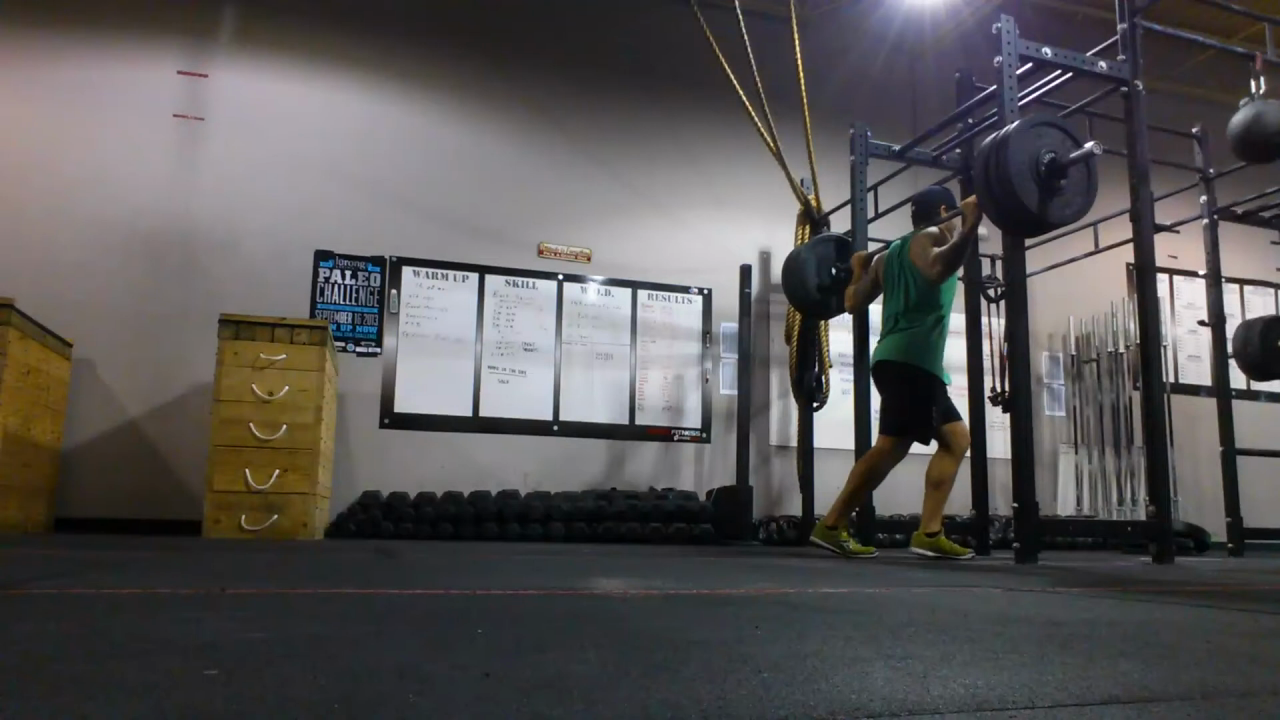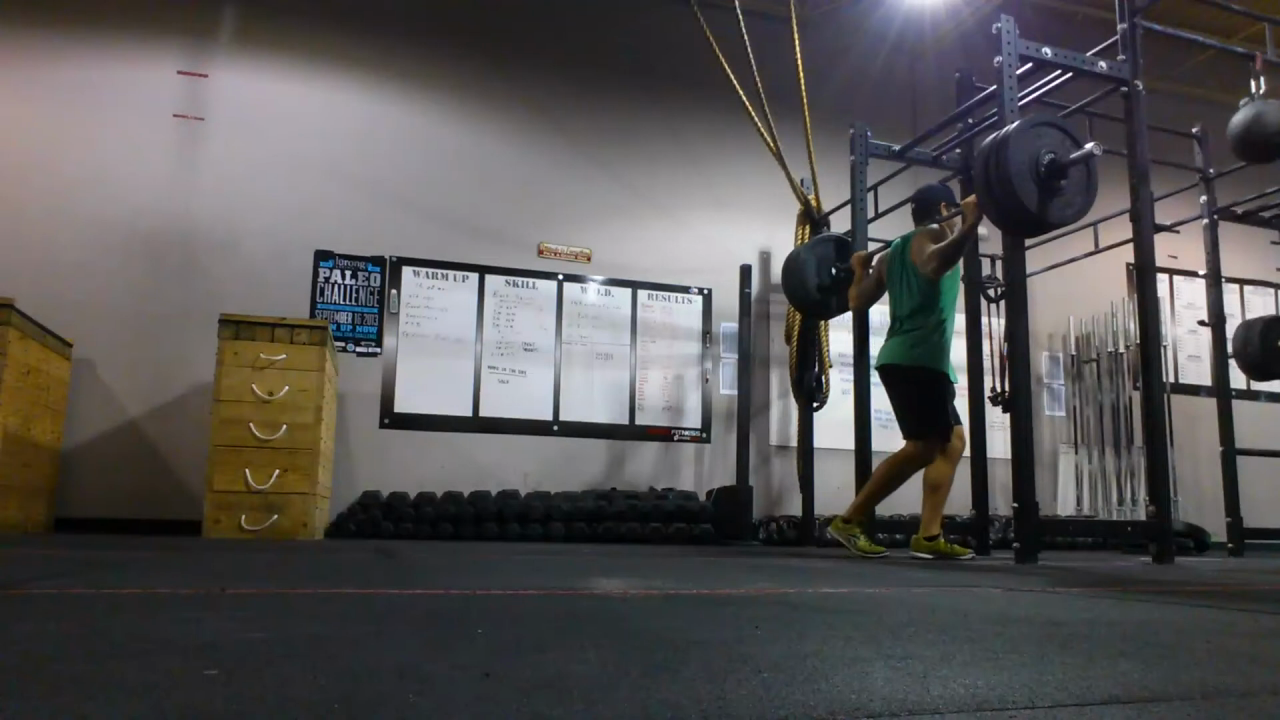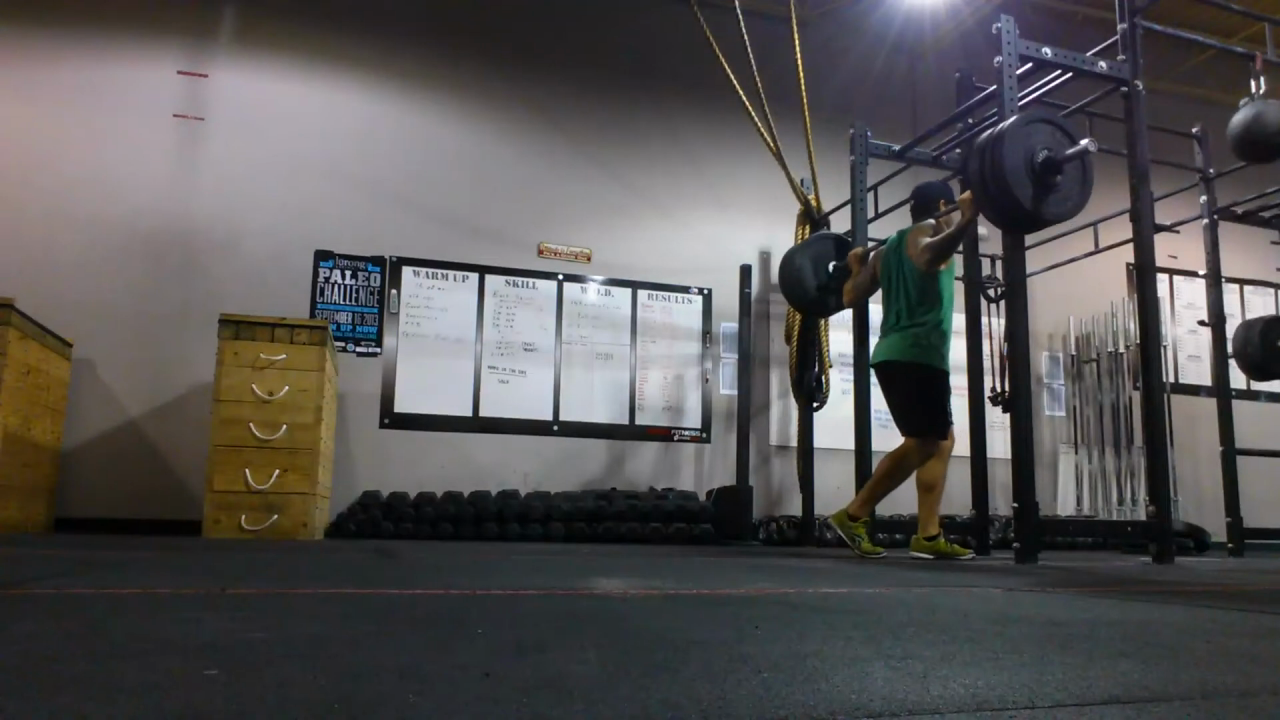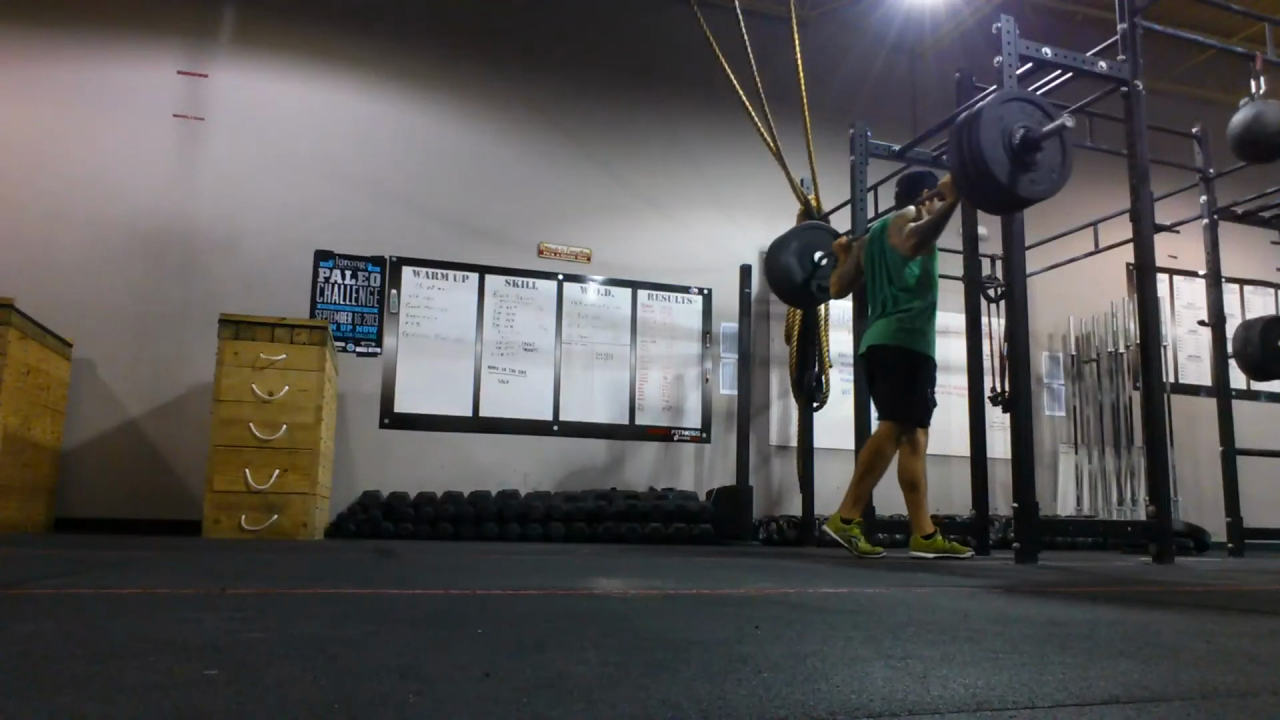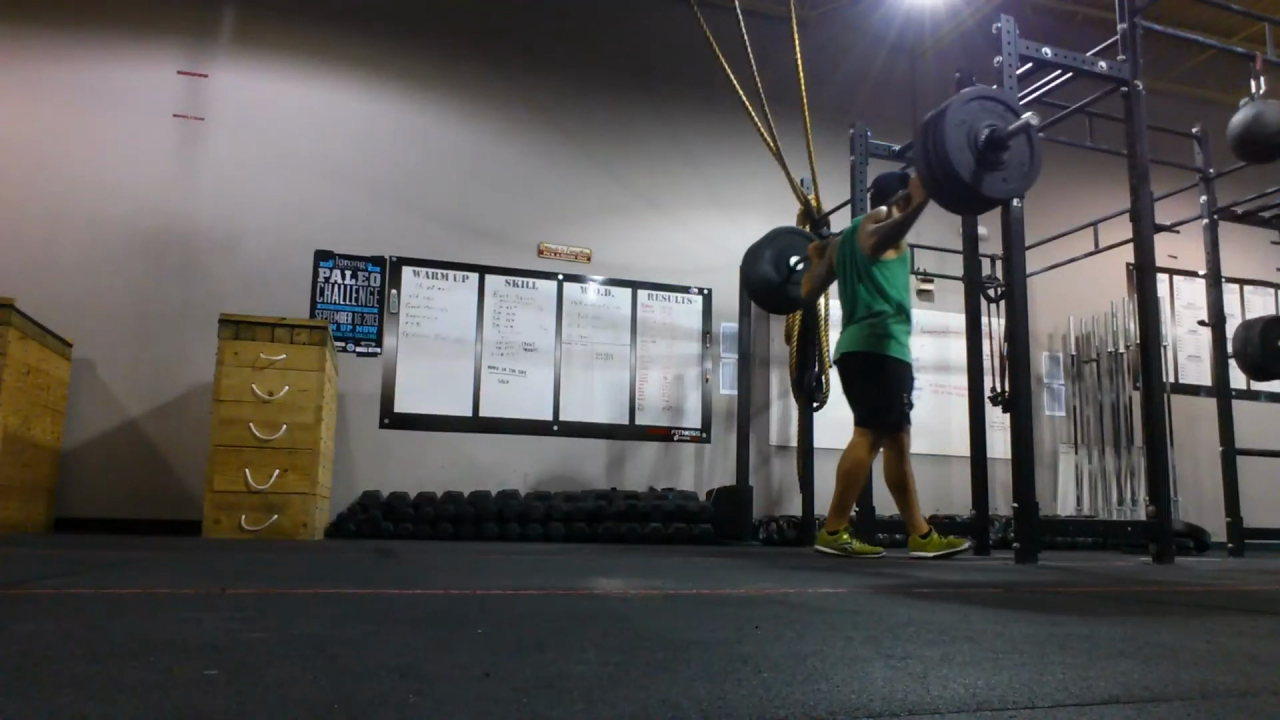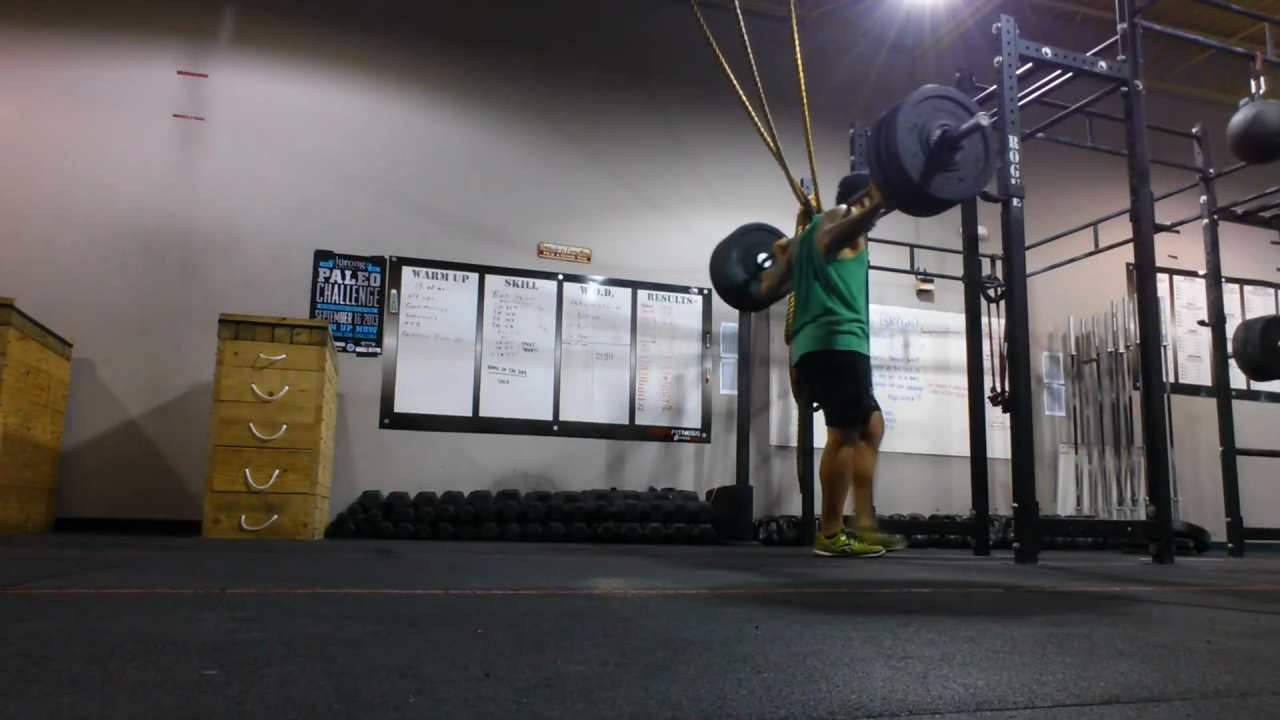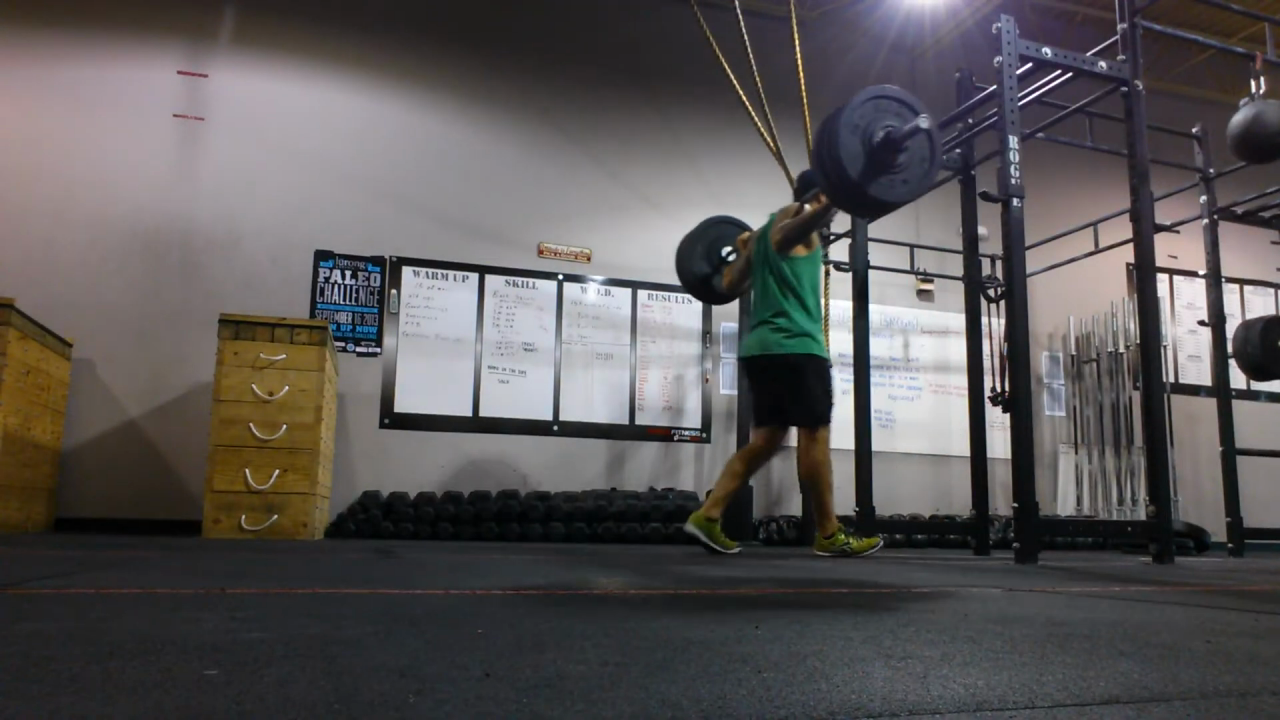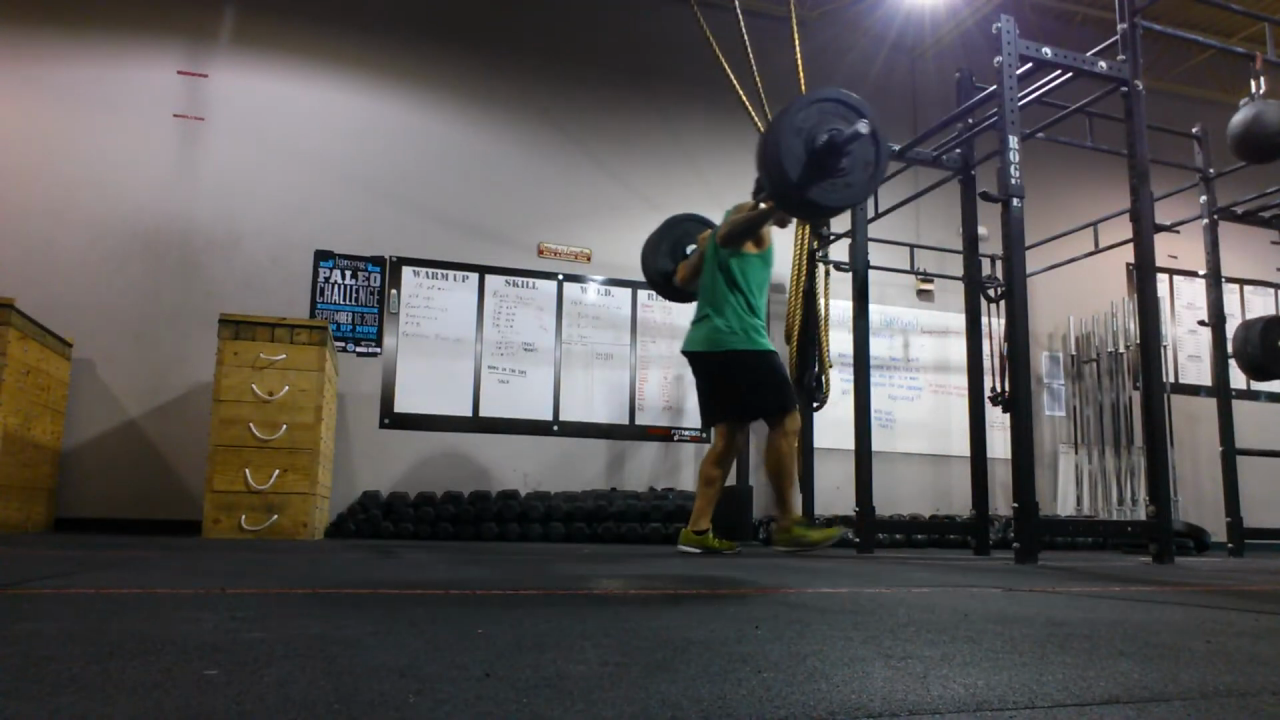
dt=0.3s
person 1, frame 1
left shoulder: (888, 255)
right shoulder: (933, 236)
left elbow: (853, 302)
right elbow: (939, 268)
left wrist: (859, 269)
right wrist: (972, 224)
left hip: (901, 359)
right hip: (912, 359)
left knee: (955, 438)
right knee: (892, 446)
left ankle: (929, 532)
right ankle: (832, 526)
person 1, frame 2
left shoulder: (893, 252)
right shoulder: (936, 232)
left elbow: (858, 301)
right elbow: (934, 264)
left wrist: (860, 269)
right wrist: (971, 223)
left hip: (903, 358)
right hip: (919, 358)
left knee: (952, 442)
right knee: (922, 448)
left ankle: (929, 536)
right ankle: (850, 520)
person 1, frame 3
left shoulder: (887, 250)
right shoulder: (931, 229)
left elbow: (851, 296)
right elbow: (928, 257)
left wrist: (857, 266)
right wrist: (967, 218)
left hip: (894, 354)
right hip: (917, 354)
left knee: (941, 443)
right knee: (922, 444)
left ankle: (928, 535)
right ankle: (853, 514)
person 1, frame 4
left shoulder: (871, 237)
right shoulder: (910, 217)
left elbow: (838, 287)
right elbow: (912, 242)
left wrist: (844, 256)
right wrist: (951, 202)
left hip: (879, 343)
right hip: (905, 340)
left knee: (914, 438)
right knee: (894, 430)
left ankle: (925, 535)
right ankle: (845, 520)
person 1, frame 5
left shoulder: (842, 239)
right shoulder: (882, 218)
left elbow: (810, 290)
right elbow: (875, 242)
left wrist: (816, 259)
right wrist: (919, 203)
left hip: (854, 347)
right hip: (879, 345)
left knee: (896, 440)
right knee: (870, 436)
left ankle: (921, 534)
right ankle: (833, 531)
person 1, frame 6
left shoulder: (803, 235)
right shoulder: (841, 217)
left elbow: (769, 287)
right elbow: (832, 239)
left wrist: (782, 256)
left hip: (811, 346)
right hip: (838, 342)
left knee: (870, 429)
right knee: (846, 436)
left ankle: (862, 521)
right ankle: (831, 532)
person 1, frame 7
left shoulder: (765, 229)
right shoulder: (798, 213)
left elbow: (731, 283)
right elbow: (786, 235)
left wrist: (743, 252)
right wrist: (829, 205)
left hip: (762, 346)
right hip: (794, 344)
left knee: (766, 439)
right knee: (814, 436)
left ankle: (708, 516)
right ankle: (829, 534)
person 1, frame 8
left shoulder: (726, 228)
right shoulder: (745, 216)
left elbow: (682, 278)
right elbow: (734, 229)
left wrist: (703, 246)
right wrist: (778, 207)
left hip: (707, 341)
right hip: (737, 341)
left knee: (728, 436)
right knee: (785, 423)
left ankle: (697, 530)
right ankle: (789, 524)
